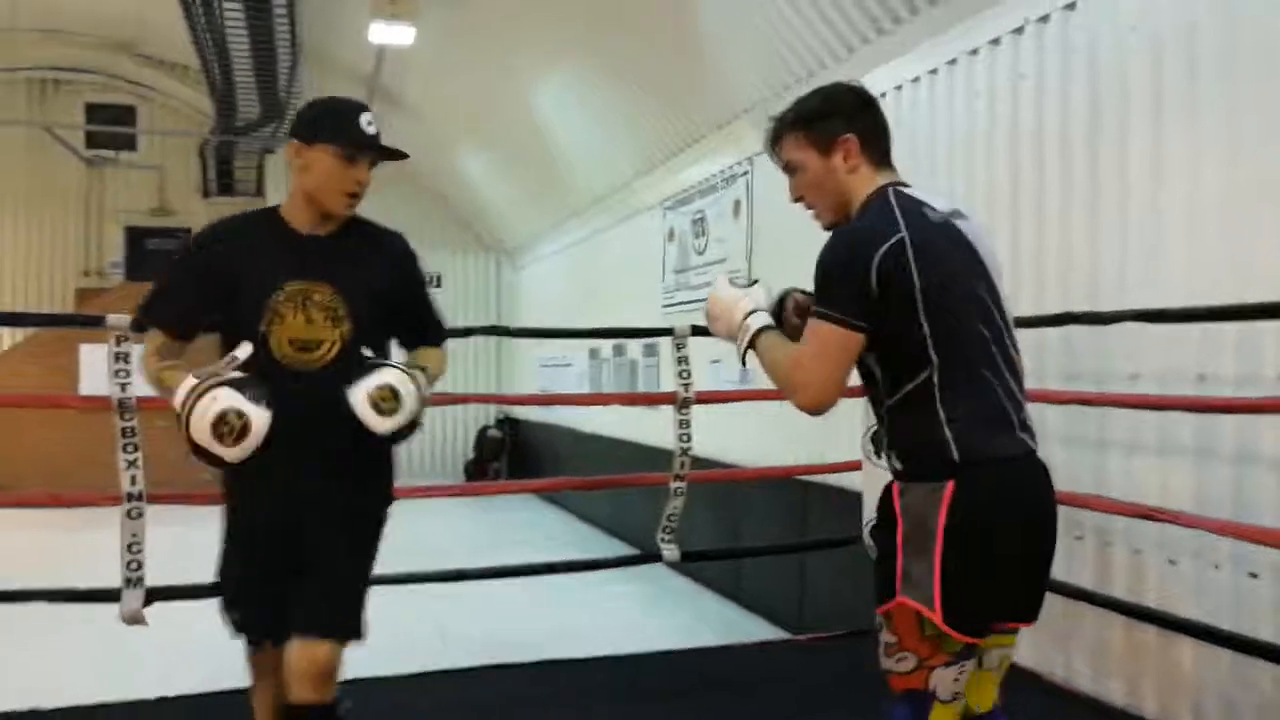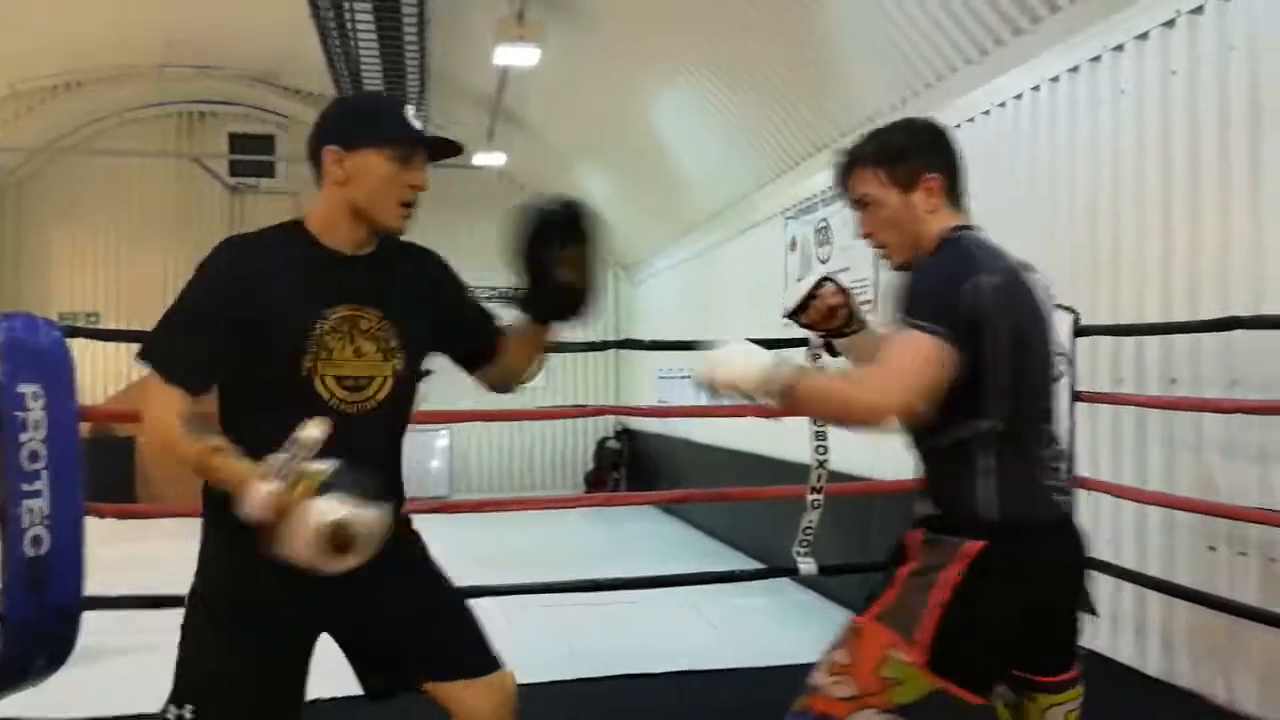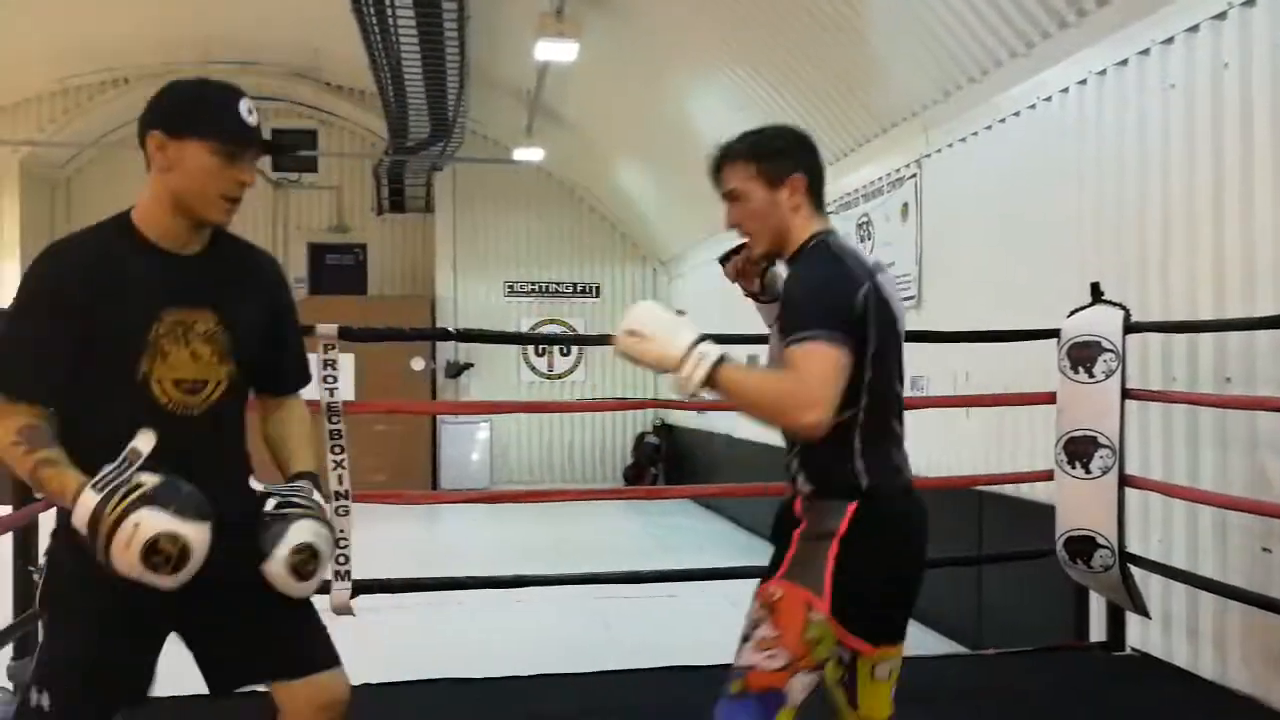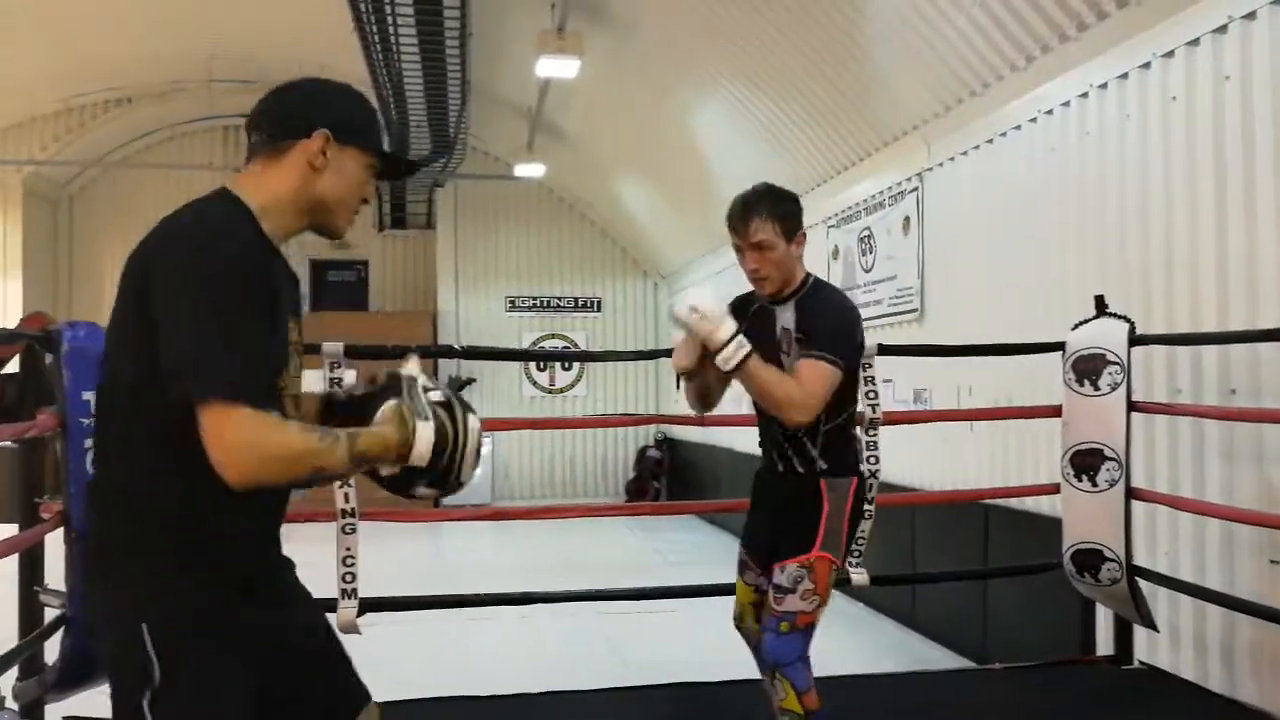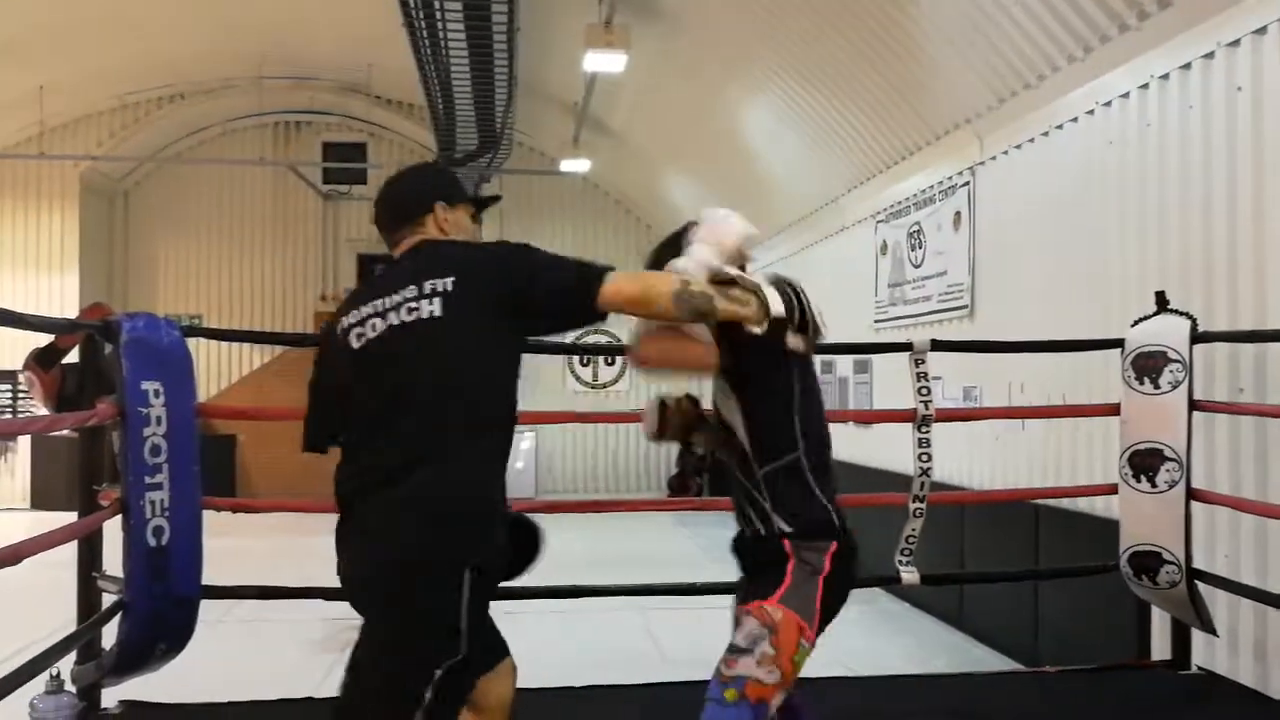
dt=1s
person 1, frame 1
left shoulder: (386, 254)
right shoulder: (229, 246)
left elbow: (429, 348)
right elbow: (159, 347)
left wrist: (410, 381)
right wrist: (191, 390)
left hip: (347, 485)
right hip: (258, 486)
left knee: (311, 663)
right knee: (269, 656)
person 1, frame 2
left shoulder: (420, 275)
right shoulder: (246, 269)
left elbow: (504, 372)
right elbow: (162, 411)
left wrist: (548, 305)
right wrist: (262, 489)
left hip: (376, 542)
right hip: (258, 553)
person 1, frame 3
left shoulder: (255, 275)
right shoulder: (74, 271)
left elbow: (282, 398)
left wrist: (302, 489)
right wrist: (91, 503)
left hip: (227, 525)
right hip: (112, 542)
person 1, frame 4
left shoulder: (259, 263)
right shoulder: (210, 247)
right elbow: (243, 448)
left wrist: (350, 412)
right wrist: (393, 441)
left hip: (250, 570)
right hip: (165, 587)
person 1, frame 5
left shoulder: (349, 320)
right shoulder: (490, 269)
left elbow: (327, 444)
right elbow: (636, 291)
right wrist: (752, 305)
left hip: (379, 540)
right hip: (436, 547)
person 2, frame 1
left shoulder: (859, 243)
right shoulder: (957, 227)
left elbow: (810, 390)
left wrist: (750, 322)
right wrist: (826, 326)
left hip: (951, 498)
right hip: (1022, 486)
person 2, frame 2
left shoulder: (950, 273)
right shoulder: (1006, 277)
left elbow: (876, 400)
left wrist: (761, 374)
left hip: (978, 553)
right hip: (1047, 548)
person 2, frame 3
left shoulder: (820, 274)
right shoulder: (851, 270)
left elbow: (809, 410)
left wrist: (692, 354)
right wrist: (767, 292)
left hip: (847, 524)
right hip: (889, 520)
person 2, frame 4
left shoulder: (832, 312)
right shoulder: (747, 311)
left elbow: (798, 408)
right elbow: (706, 399)
left wrist: (729, 344)
right wrist: (695, 360)
left hip: (824, 493)
right hip: (775, 484)
left knee: (784, 646)
right knee: (752, 621)
person 2, frame 5
left shoulder: (756, 333)
right shoulder: (738, 349)
left elbow: (649, 350)
left wrist: (694, 266)
right wrist: (692, 424)
left hip: (804, 556)
right hip: (772, 550)
